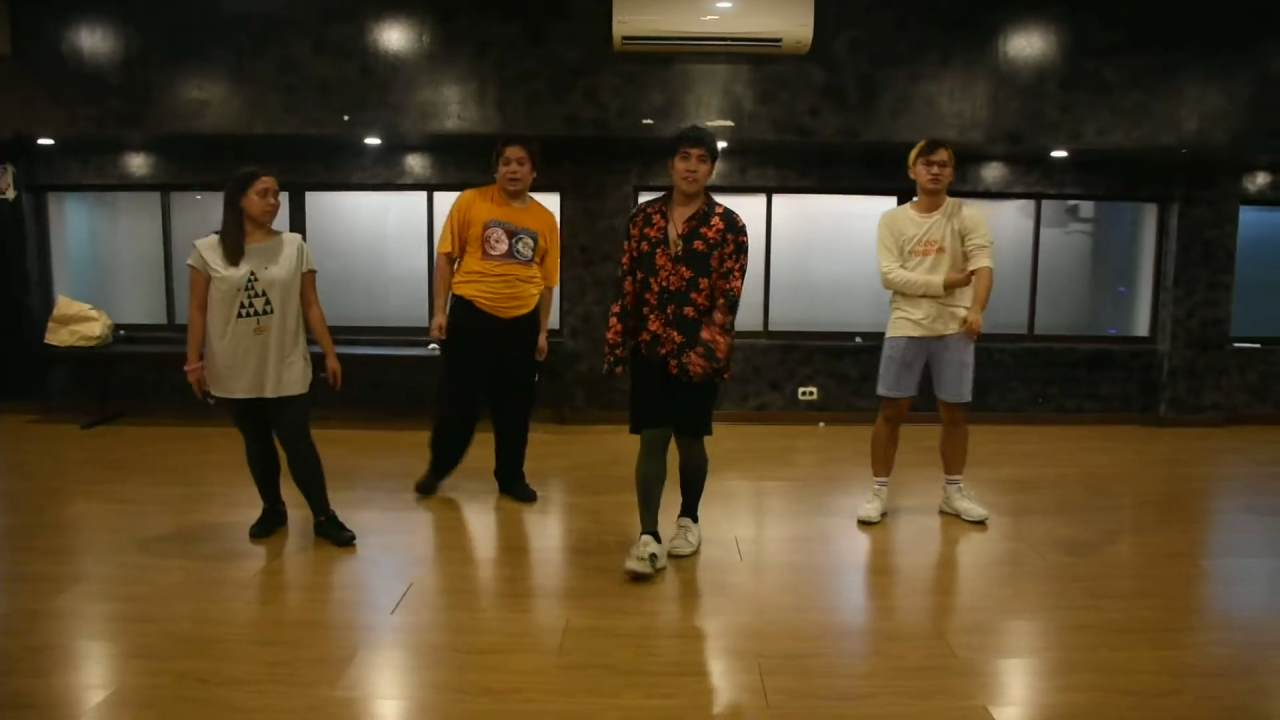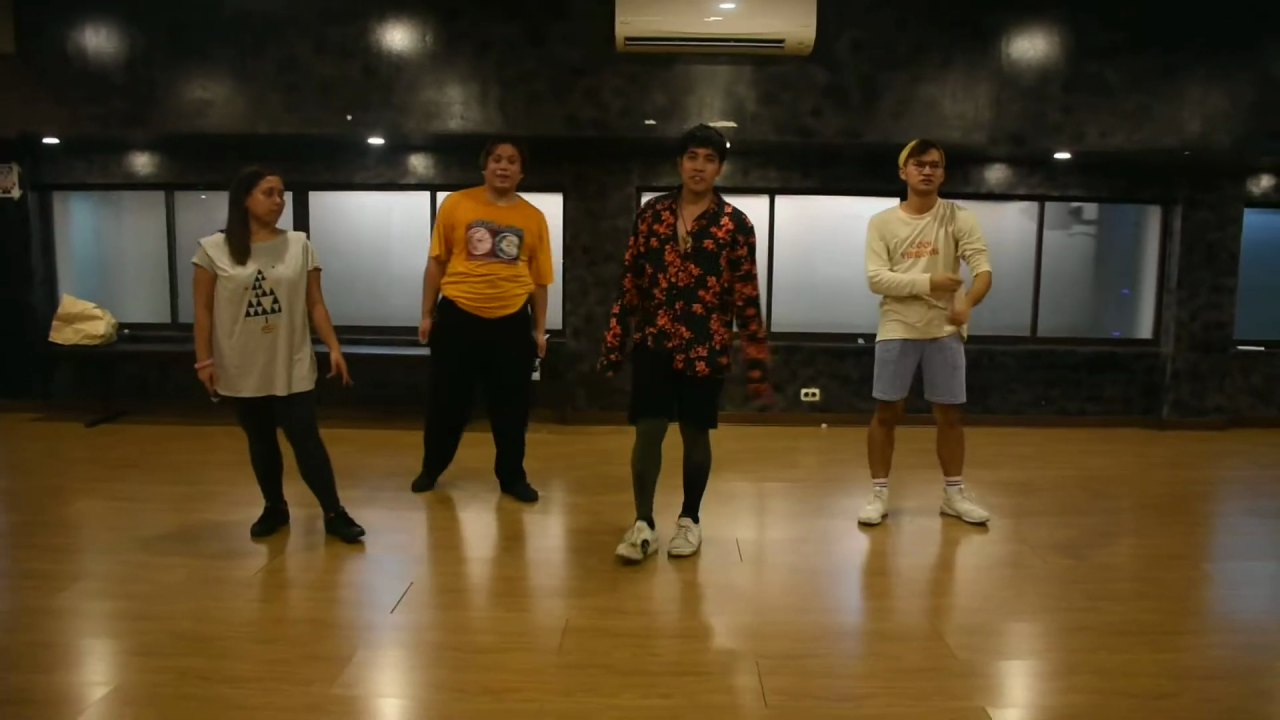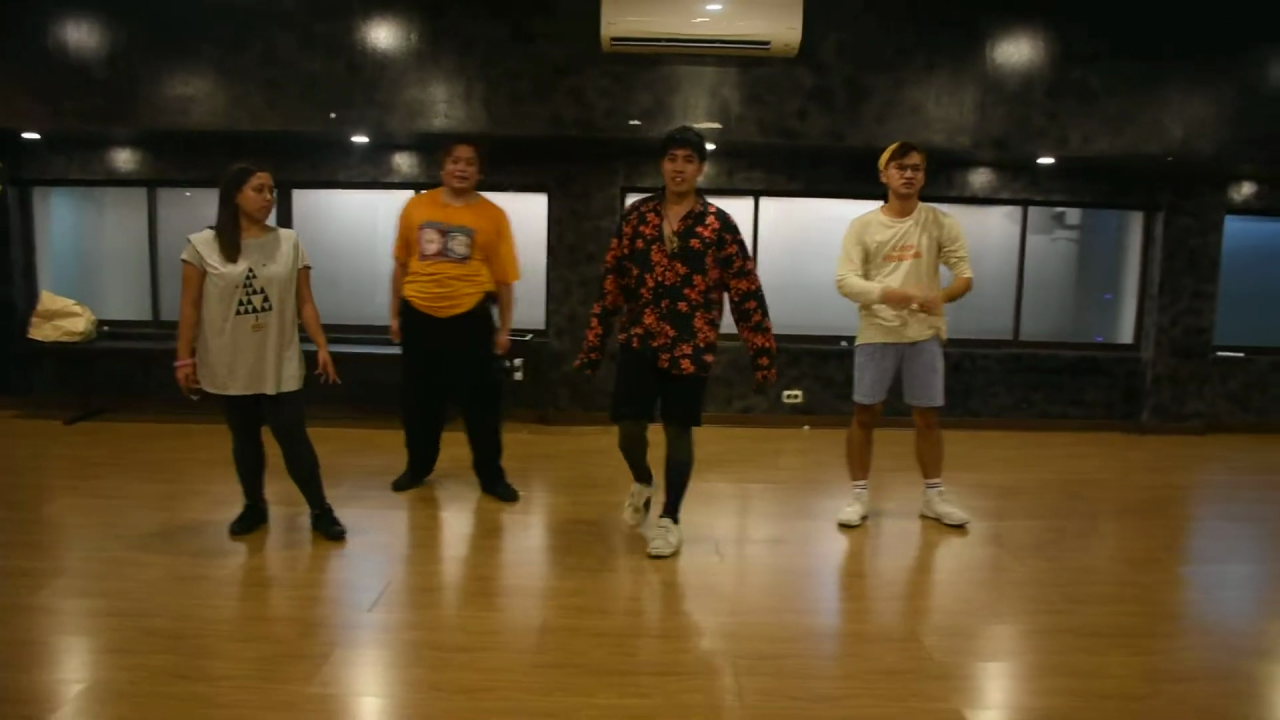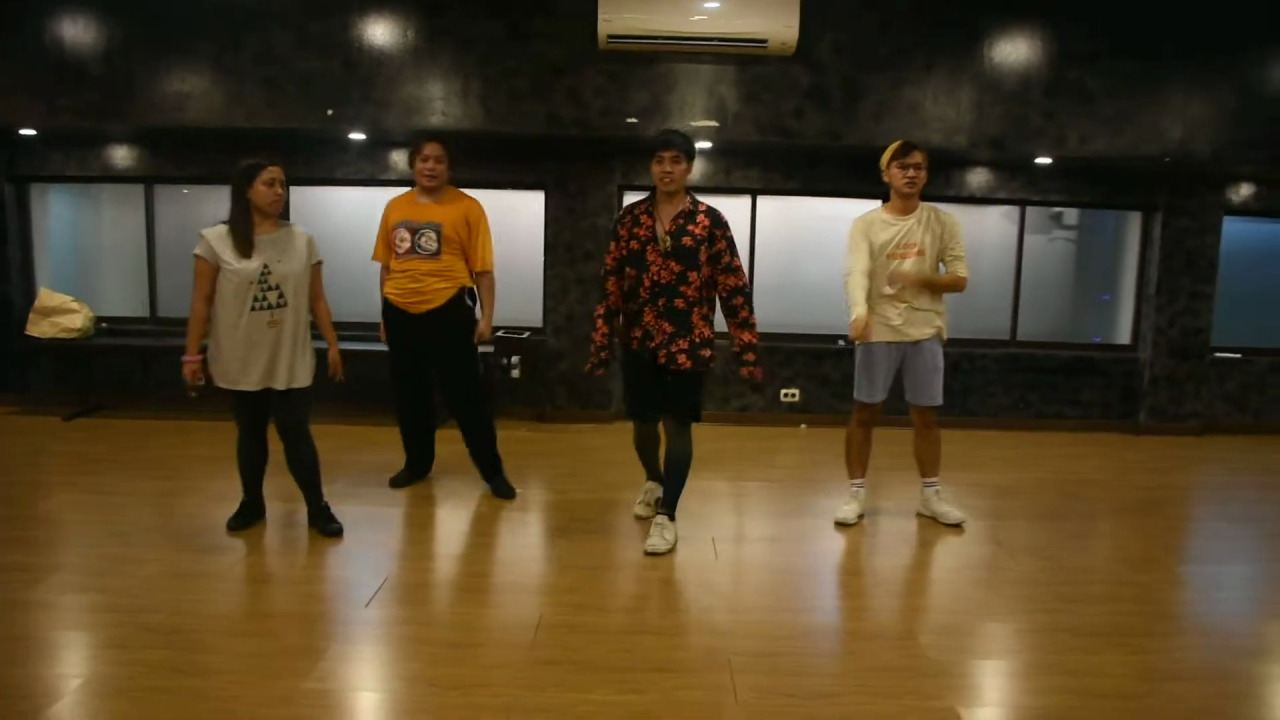
dt=0.2s
person 1, frame 1
left shoulder: (727, 225)
right shoulder: (645, 215)
left elbow: (728, 295)
right elbow: (629, 283)
left wrist: (708, 349)
right wrist: (616, 337)
left hip: (698, 352)
right hip: (648, 348)
left knee: (689, 439)
right knee: (652, 441)
left ankle: (688, 519)
right ankle: (648, 539)
person 1, frame 2
left shoulder: (735, 224)
right shoulder: (653, 213)
left elbow: (747, 297)
right elbow: (631, 277)
left wrist: (757, 361)
right wrist: (616, 337)
left hip: (704, 347)
right hip: (653, 341)
left knee: (695, 433)
right knee: (648, 430)
left ankle: (689, 519)
right ankle: (642, 526)
person 1, frame 3
left shoulder: (719, 224)
right shoulder: (636, 215)
left elbow: (745, 290)
right elbow: (613, 279)
left wrist: (763, 351)
right wrist: (594, 338)
left hip: (690, 345)
right hip: (638, 340)
left knee: (678, 430)
right knee: (630, 427)
left ankle: (669, 518)
right ankle: (641, 484)
person 1, frame 4
left shoulder: (711, 222)
right shoulder: (631, 217)
left elbow: (734, 288)
right elbow: (612, 282)
left wrist: (747, 348)
right wrist: (601, 339)
left hip: (688, 340)
right hip: (639, 339)
left knee: (677, 426)
right knee: (643, 421)
left ankle: (666, 517)
right ankle: (653, 483)
person 2, frame 1
left shoulder: (967, 216)
right shoulder: (892, 220)
left elbow: (983, 267)
right elbow: (890, 276)
left wrist: (977, 310)
right wrist: (942, 282)
left hip: (954, 328)
right hip: (906, 327)
left knee: (954, 413)
right knee: (891, 411)
left ankle: (954, 492)
right ankle: (879, 492)
person 2, frame 2
left shoulder: (959, 218)
right shoulder: (882, 222)
left elbow: (983, 270)
right elbow: (876, 278)
left wrist: (967, 304)
right wrist: (929, 282)
left hip: (945, 330)
right hip: (897, 330)
left knee: (949, 414)
right knee: (886, 412)
left ankle: (954, 494)
right ankle: (879, 494)
person 2, frame 3
left shoulder: (940, 223)
right shoulder: (862, 226)
left elbow: (966, 277)
right elbow: (845, 279)
left wrist: (939, 297)
right wrist: (885, 292)
left hip: (925, 334)
right hip: (876, 334)
left knee: (927, 417)
right knee: (865, 415)
left ankle: (934, 496)
right ankle: (859, 496)
person 2, frame 4
left shoulder: (942, 223)
right shoulder: (866, 224)
left elbow: (960, 279)
right elbow: (855, 273)
left wrist: (922, 279)
right wrist: (859, 313)
left hip: (925, 332)
right hip: (877, 332)
left knee: (926, 416)
right knee: (864, 413)
left ankle: (930, 495)
right ankle: (856, 494)
person 3, frame 1
left shoulder: (294, 246)
right shoulder: (208, 250)
left elbow: (311, 306)
right elbow: (198, 311)
left wrist: (330, 353)
right wrist: (195, 361)
left hip: (286, 367)
right hip: (235, 370)
left knee: (297, 441)
right knee: (257, 442)
left ankle: (324, 517)
right ankle: (273, 509)
person 3, frame 2
left shoulder: (299, 245)
right shoulder: (213, 249)
left elbow: (315, 304)
right elbow: (203, 309)
left wrist: (334, 348)
right wrist: (203, 360)
left hip: (292, 365)
right hip: (242, 368)
left knee: (305, 437)
right knee: (260, 439)
left ankle: (334, 513)
right ankle: (275, 508)
person 3, frame 3
left shoulder: (289, 243)
right shoulder: (203, 245)
left elbow: (304, 302)
right elbow: (190, 306)
left wrist: (322, 347)
right wrist: (185, 357)
left hip: (280, 363)
right hip: (230, 365)
left knee: (292, 435)
right knee: (245, 437)
left ankle: (320, 510)
right ankle: (254, 507)
person 3, frame 4
left shoulder: (301, 239)
right shoulder: (216, 240)
left elbow: (316, 298)
right elbow: (202, 301)
left wrist: (332, 343)
right wrist: (192, 354)
left hip: (290, 360)
right hip: (241, 360)
left knee: (296, 433)
right knee: (250, 433)
left ankle: (317, 507)
right ankle: (252, 503)
person 4, frame 1
left shoulder: (546, 219)
right shoulder: (469, 202)
left elbow: (546, 280)
right elbow: (445, 258)
left wrist: (542, 330)
right wrist: (440, 310)
left hip: (521, 321)
right hip: (471, 314)
left knee: (515, 404)
right knee: (459, 398)
left ankle: (511, 477)
right ankle: (437, 469)
person 4, frame 2
left shoulder: (532, 217)
right shoulder: (456, 205)
left elbow: (540, 278)
right elbow: (436, 263)
left wrist: (539, 328)
right wrist: (427, 314)
left hip: (510, 321)
right hip: (457, 315)
left knee: (511, 403)
right knee: (446, 398)
left ankle: (512, 475)
right ankle: (432, 467)
person 4, frame 3
left shoulder: (493, 215)
right shoulder: (415, 208)
left elbow: (504, 277)
right elbow: (402, 266)
left wrist: (505, 327)
right wrist: (396, 314)
left hip: (470, 318)
right hip: (419, 317)
left knee: (480, 399)
right knee: (419, 398)
left ankle: (491, 475)
right ankle: (419, 466)
person 4, frame 4
left shoulder: (467, 208)
right shoulder: (393, 208)
left elbow: (483, 266)
right elbow: (386, 265)
left wrist: (486, 315)
right wrist: (384, 314)
left hip: (449, 312)
right hip: (401, 314)
left knee: (467, 394)
right knee: (409, 394)
left ankle: (492, 471)
right ankle: (417, 463)
